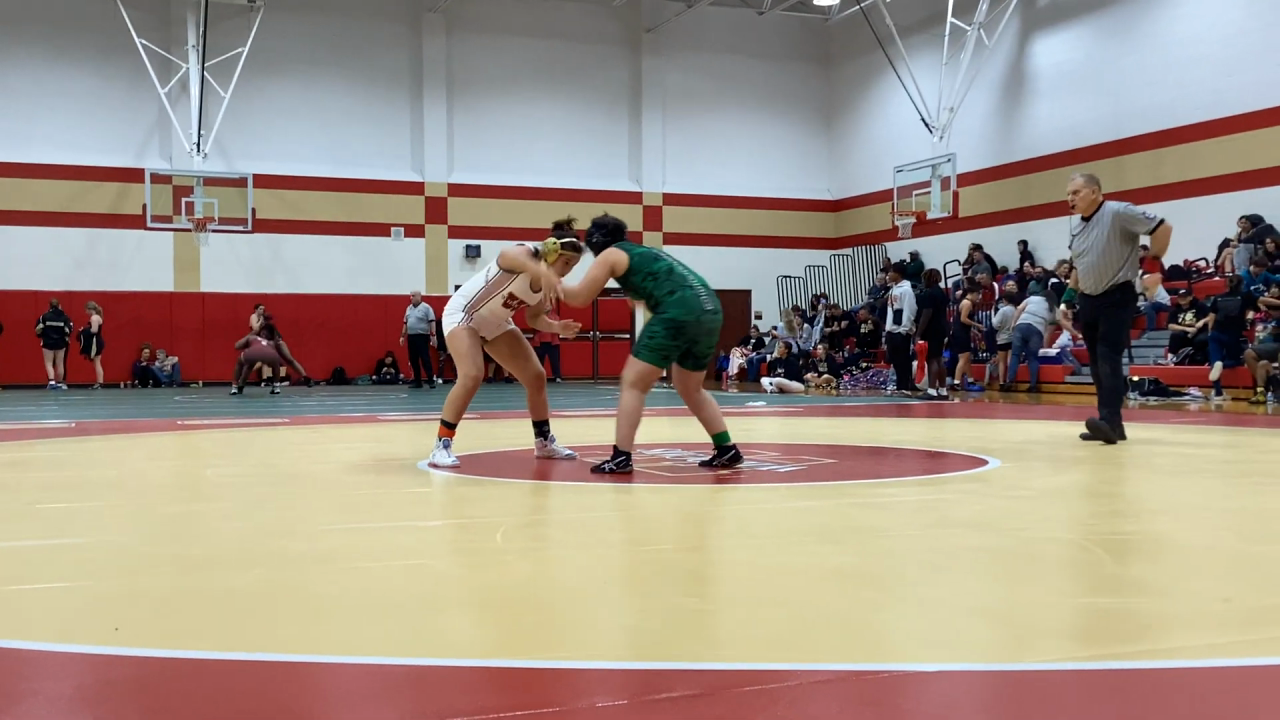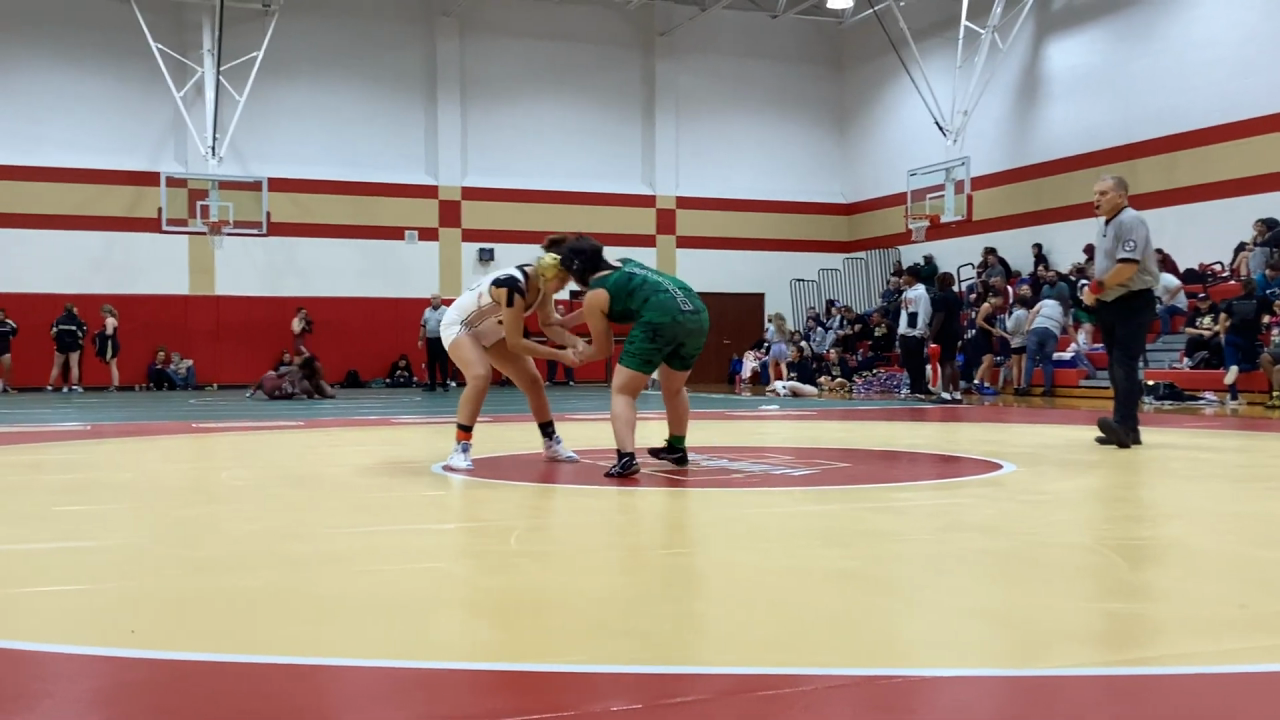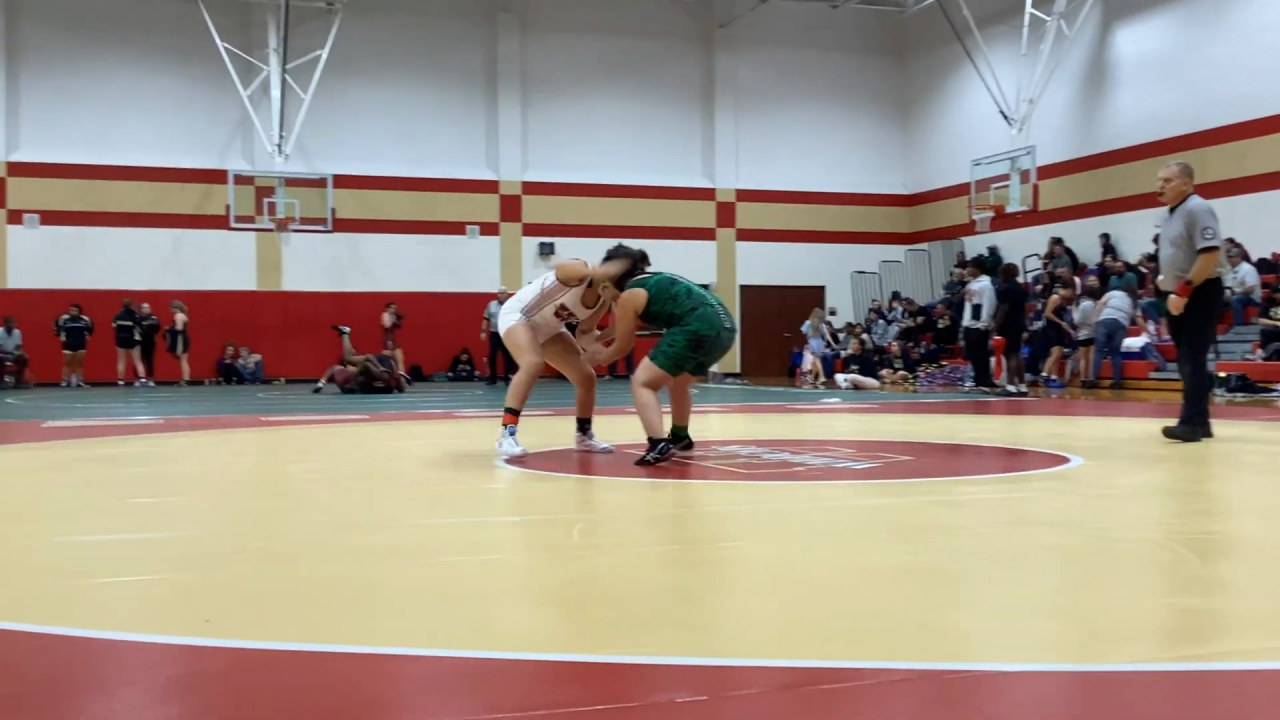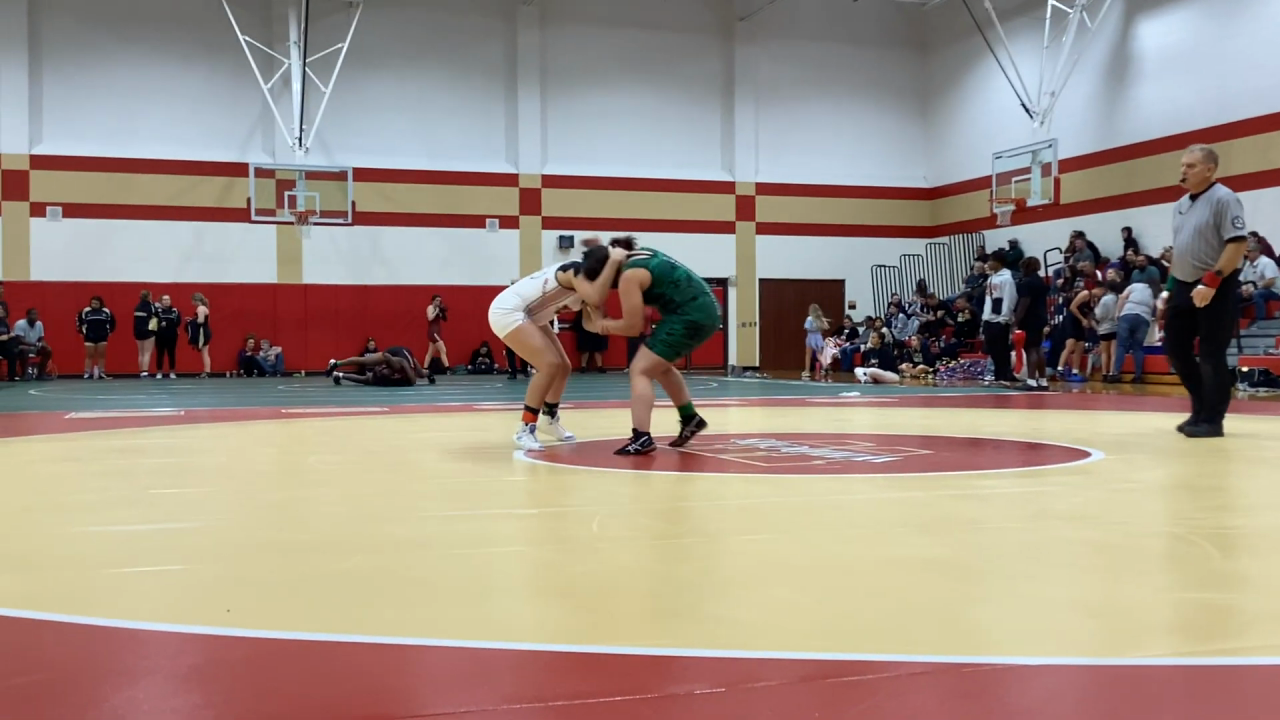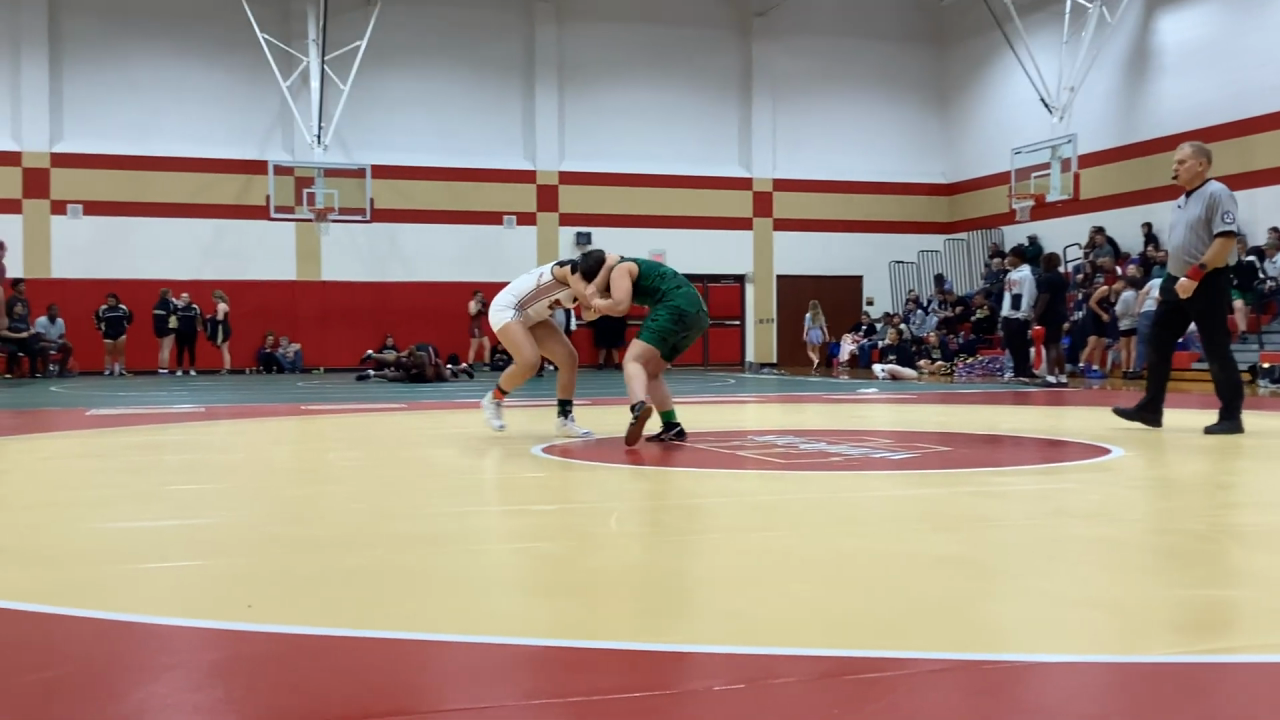
dt=0.5s
person 1, frame 1
left shoulder: (1118, 212)
right shoulder: (1076, 227)
left elbow: (1162, 228)
left wrist: (1152, 265)
right wrist: (1068, 296)
left hip: (1117, 298)
right hip: (1087, 300)
left knee: (1109, 357)
right knee: (1097, 362)
left ankle: (1109, 420)
right ankle: (1111, 423)
person 1, frame 2
left shoulder: (1130, 221)
right shoulder: (1104, 227)
left elbow: (1127, 266)
left wrist: (1094, 287)
right wrist: (1095, 293)
left hip: (1134, 303)
right hip: (1108, 304)
left knee: (1124, 364)
right knee: (1117, 367)
left ankle: (1122, 423)
right ankle: (1127, 428)
person 1, frame 3
left shoulder: (1198, 210)
right shoulder: (1167, 215)
left elbow: (1211, 255)
left wrist: (1183, 290)
right wrist: (1167, 288)
left hip: (1200, 295)
right hip: (1177, 297)
left knee: (1192, 358)
right knee: (1186, 361)
left ankle: (1191, 423)
right ankle: (1200, 421)
person 1, frame 4
left shoulder: (1224, 199)
right shoulder: (1181, 205)
left elbow: (1237, 245)
left wrist: (1211, 282)
right wrist: (1173, 284)
left hip: (1215, 289)
right hip: (1183, 286)
left knee: (1211, 356)
right knee: (1176, 350)
left ankle: (1211, 419)
right ankle: (1201, 407)
person 1, frame 5
left shoulder: (1216, 194)
right shoulder: (1182, 200)
left elbow: (1225, 239)
left wrist: (1195, 275)
right wrist: (1182, 278)
left hip: (1207, 283)
right hip: (1177, 282)
left knee: (1216, 350)
right knee: (1159, 345)
left ankle: (1231, 416)
right ankle: (1150, 408)
person 2, frame 1
left shoulder: (611, 255)
right shoulder: (644, 251)
left elbow: (580, 298)
left hip: (678, 313)
right hip: (708, 310)
left knee: (632, 384)
right knee: (690, 389)
left ankle: (621, 457)
right ankle: (727, 449)
person 2, frame 2
left shoulder: (593, 296)
right shoulder: (623, 264)
left elbow: (603, 349)
left wrist: (576, 356)
right wrist: (561, 322)
left hip: (660, 318)
right hip: (696, 314)
left knee: (623, 392)
right knee: (672, 387)
left ankle: (626, 458)
right ankle: (676, 449)
person 2, frame 3
left shoulder: (630, 296)
right shoulder: (656, 280)
left elbow: (621, 348)
right elbow: (629, 321)
left wrist: (598, 356)
left hip: (699, 329)
right hip: (724, 327)
left knee: (642, 382)
right knee: (677, 382)
left ankle: (660, 444)
right ankle: (679, 437)
person 2, frame 4
left shoulder: (629, 276)
right shoulder: (642, 253)
left elbow: (632, 326)
left wrist: (602, 324)
left hip: (691, 317)
right hip: (707, 311)
left knee: (641, 370)
right knee: (659, 366)
left ankle: (642, 438)
right ankle: (690, 419)
person 2, frame 5
left shoulder: (619, 270)
right shoulder: (630, 266)
left elbow: (620, 306)
left wrist: (597, 303)
left hip: (677, 308)
right hip: (696, 313)
left knee: (632, 361)
right knee: (649, 371)
left ankle: (639, 408)
right ankle: (672, 427)
person 3, frame 1
left shoulder: (551, 275)
right shoulder: (524, 255)
left elbow: (535, 318)
right elbow: (510, 256)
left wrist: (559, 326)
right wrist: (541, 270)
left hip: (495, 322)
right hip: (461, 313)
left knee: (536, 377)
right knee: (472, 375)
left ankle: (545, 442)
right ankle: (442, 447)
person 3, frame 2
left shoulder: (543, 285)
right shoulder: (512, 285)
left elbow: (549, 324)
right elbow: (515, 342)
left wrist: (576, 342)
right wrist: (560, 355)
left hip: (490, 331)
right hip: (458, 326)
left knee: (532, 379)
right knee: (480, 376)
left ankle: (552, 444)
right ankle: (460, 450)
person 3, frame 3
left shoulder: (604, 300)
right shoulder: (581, 274)
left elbow: (585, 334)
right elbow: (565, 266)
left wrist: (601, 343)
left hip: (548, 327)
right hip: (519, 318)
left knee: (586, 377)
right knee: (533, 365)
left ankle: (584, 437)
right ankle: (507, 435)
person 3, frame 4
left shoulder: (588, 282)
right shoulder: (577, 272)
right elbow: (596, 299)
right wrist: (614, 259)
left hip: (526, 316)
right hip: (507, 311)
left knee: (563, 367)
right knee: (551, 364)
left ankle: (550, 420)
right ankle: (525, 430)
person 3, frame 5
left shoulder: (581, 284)
right shoulder: (573, 269)
left hip: (532, 316)
right hip: (506, 309)
left knee: (569, 358)
right knee: (530, 361)
left ankle: (565, 420)
right ankle: (494, 399)
